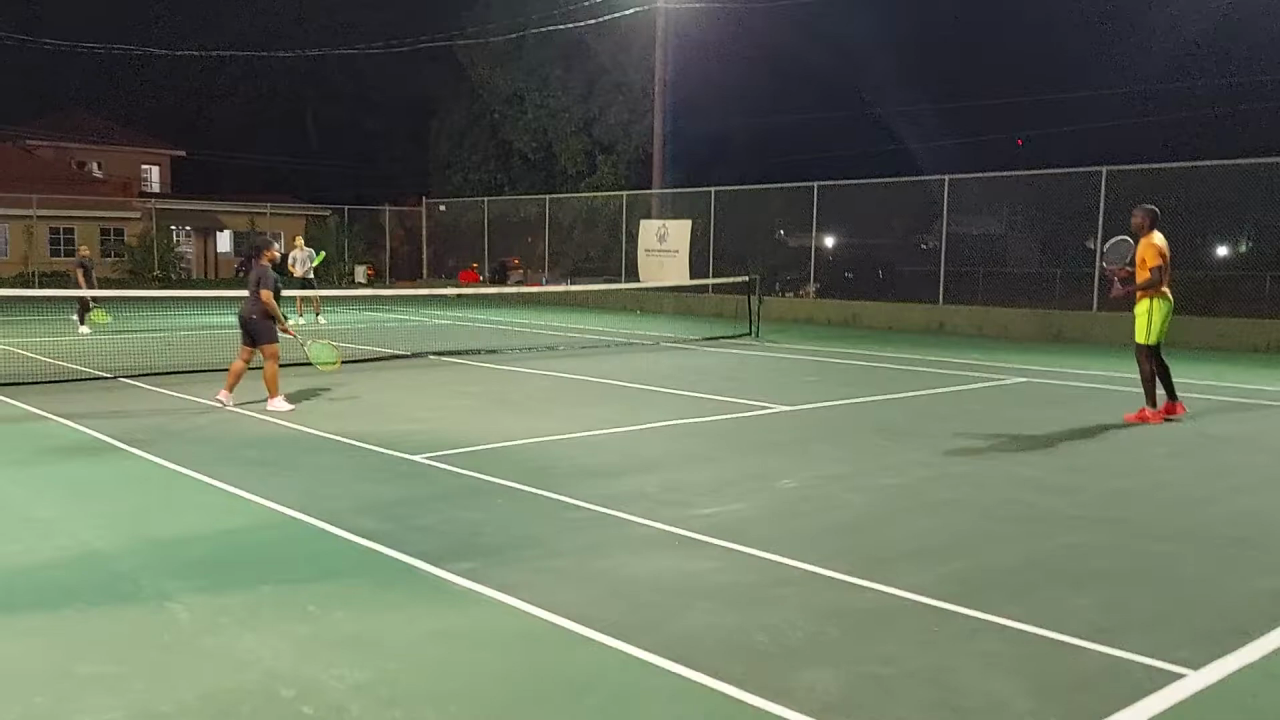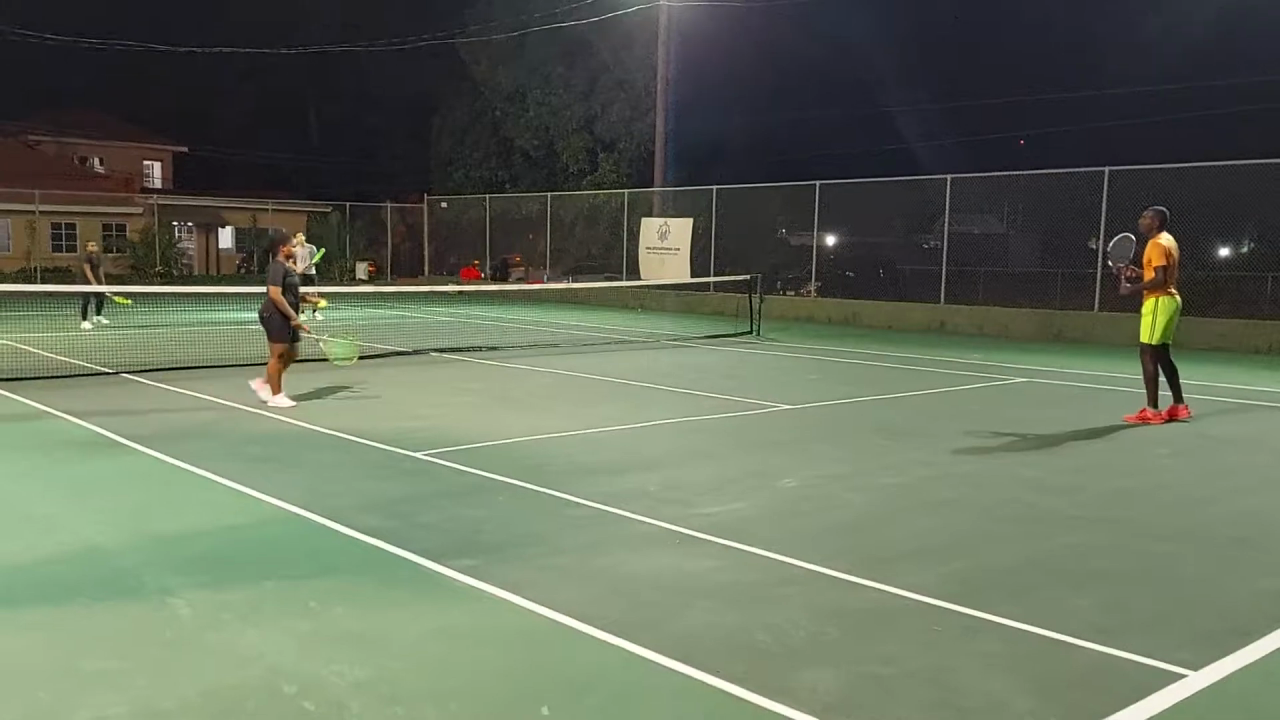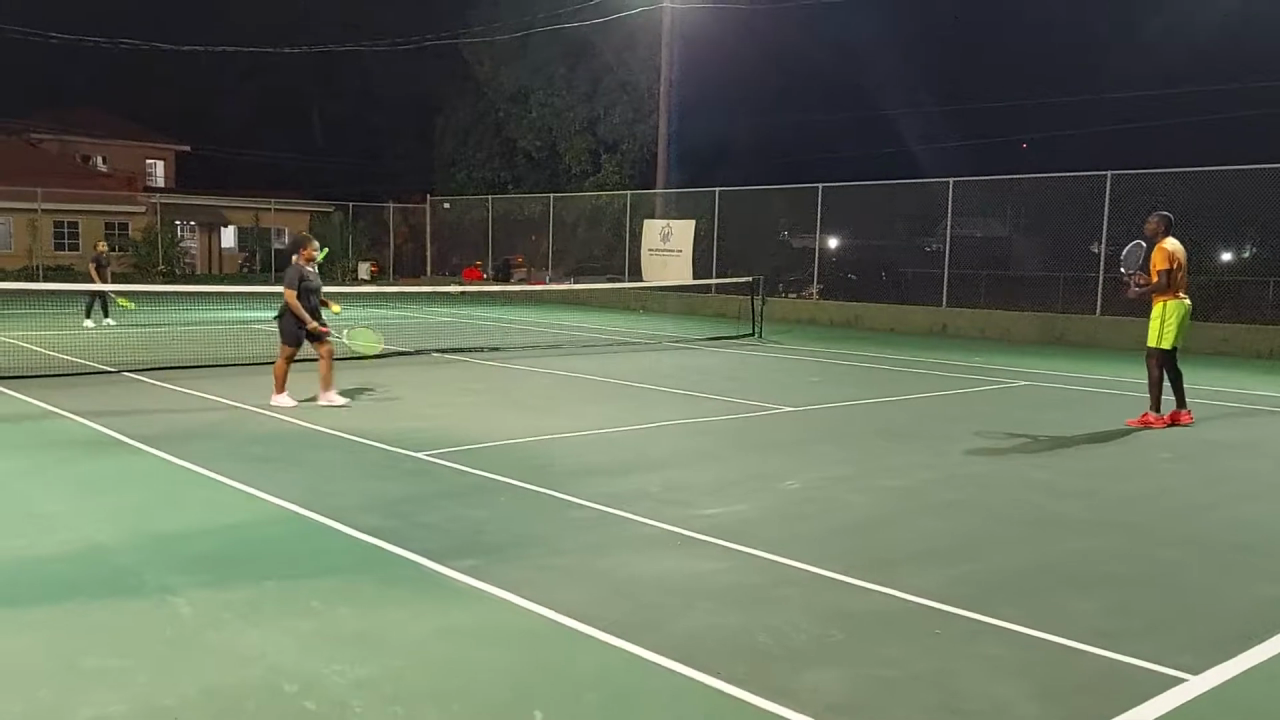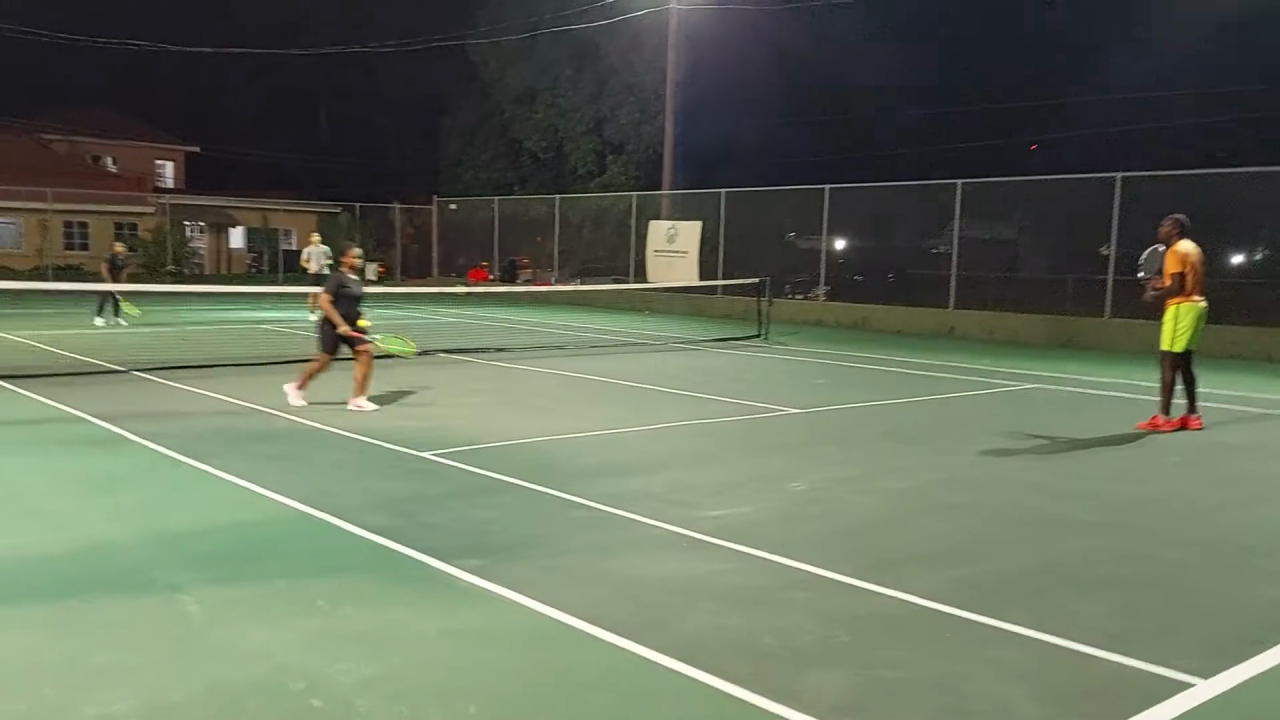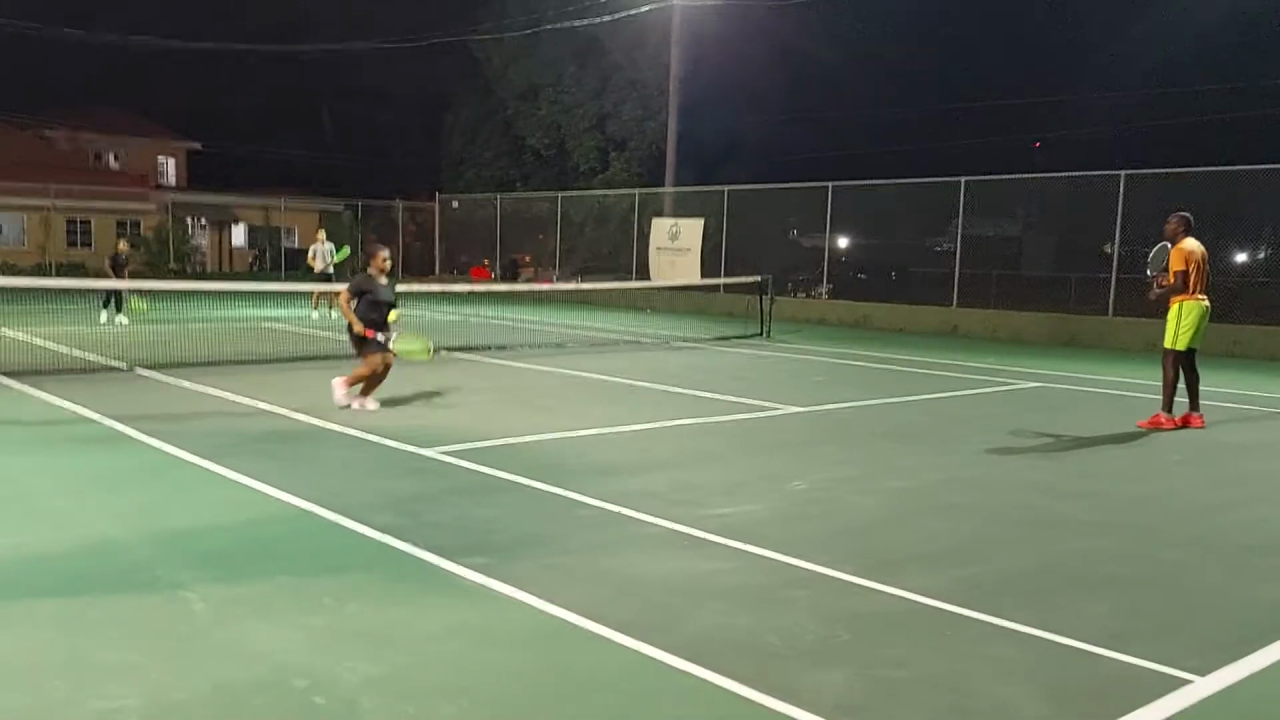
dt=0.2s
person 1, frame 1
left shoulder: (1151, 243)
right shoulder: (1153, 240)
left elbow: (1156, 279)
left wrist: (1127, 290)
right wrist: (1130, 272)
left hip: (1152, 303)
right hip: (1156, 301)
left knee: (1143, 354)
right knee: (1154, 354)
left ankle: (1151, 410)
right ankle: (1173, 402)
person 1, frame 2
left shoulder: (1158, 243)
right shoulder: (1166, 240)
left elbow: (1161, 279)
left wrist: (1133, 288)
right wrist: (1138, 273)
left hip: (1159, 302)
right hip: (1167, 300)
left knee: (1147, 354)
right knee: (1162, 355)
left ankle: (1152, 410)
right ankle: (1179, 406)
person 1, frame 3
left shoulder: (1162, 248)
right shoulder: (1176, 246)
left elbow: (1164, 284)
left wrist: (1140, 292)
right wrist: (1148, 280)
left hip: (1167, 306)
right hip: (1178, 304)
left knee: (1153, 359)
right knee: (1169, 359)
left ankle: (1155, 414)
right ankle: (1182, 411)
person 1, frame 4
left shoulder: (1175, 251)
right shoulder: (1193, 249)
left elbow: (1177, 287)
left wrist: (1155, 296)
right wrist: (1164, 285)
left hip: (1181, 308)
right hip: (1195, 306)
left knee: (1168, 361)
right knee: (1184, 362)
left ankle: (1164, 418)
right ankle: (1192, 416)
person 1, frame 5
left shoulder: (1180, 249)
right shoulder: (1198, 248)
left elbow: (1180, 285)
left wrist: (1159, 293)
right wrist: (1168, 283)
left hip: (1185, 307)
right hip: (1199, 305)
left knee: (1170, 360)
right knee: (1187, 360)
left ankle: (1166, 416)
right ankle: (1194, 414)
person 2, frame 1
left shoulder: (257, 270)
right shoulder: (267, 272)
right elbow: (266, 299)
left wrist: (279, 317)
right wrist: (281, 322)
left hip: (249, 317)
right hip: (259, 319)
left knee: (244, 357)
right knee: (272, 357)
left ankle: (225, 393)
right ankle: (274, 399)
person 2, frame 2
left shoulder: (286, 267)
right shoulder: (277, 268)
right elbow: (275, 295)
right wrist: (293, 317)
left hip: (283, 316)
right hip: (274, 316)
left knee: (290, 355)
right knee: (277, 355)
left ankle: (263, 383)
right ankle: (276, 396)
person 2, frame 3
left shoulder: (312, 270)
right shoulder: (294, 271)
right elbow: (290, 298)
left wrist: (327, 303)
right wrist: (308, 320)
left hip: (312, 318)
right hip: (293, 319)
left knee: (327, 351)
right knee: (287, 357)
left ankle: (327, 394)
right ankle: (278, 395)
person 2, frame 4
left shoulder: (357, 279)
right shoulder: (338, 278)
right elbow: (324, 302)
left wrist: (360, 318)
right wrist: (341, 324)
left hip: (352, 326)
right hip: (335, 327)
left knee: (367, 355)
right knee: (322, 363)
left ankle: (358, 399)
right ankle: (295, 389)
person 2, frame 5
left shoulder: (389, 284)
right shoulder: (363, 280)
left elbow: (389, 308)
right elbow: (343, 300)
left wrist: (393, 316)
right wrist: (355, 323)
left hip: (379, 330)
right hip: (363, 331)
left knee: (387, 363)
right knee: (374, 367)
left ankle: (361, 398)
right ankle: (343, 384)
